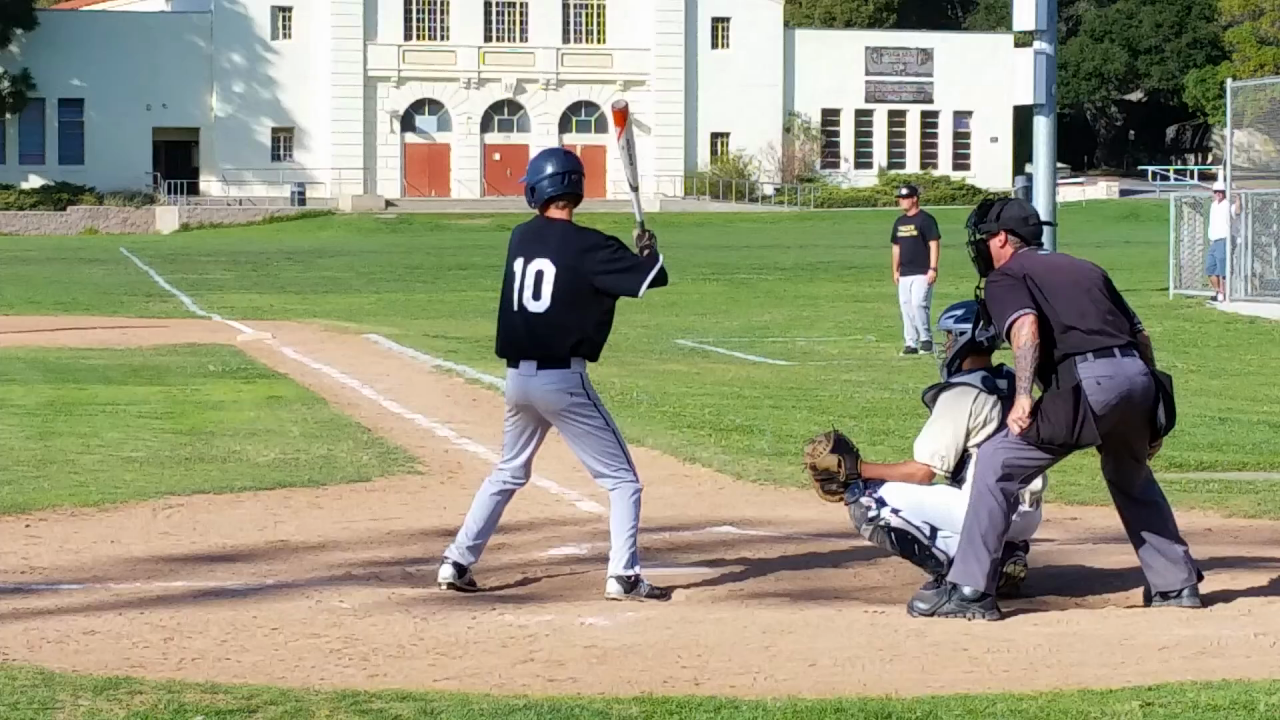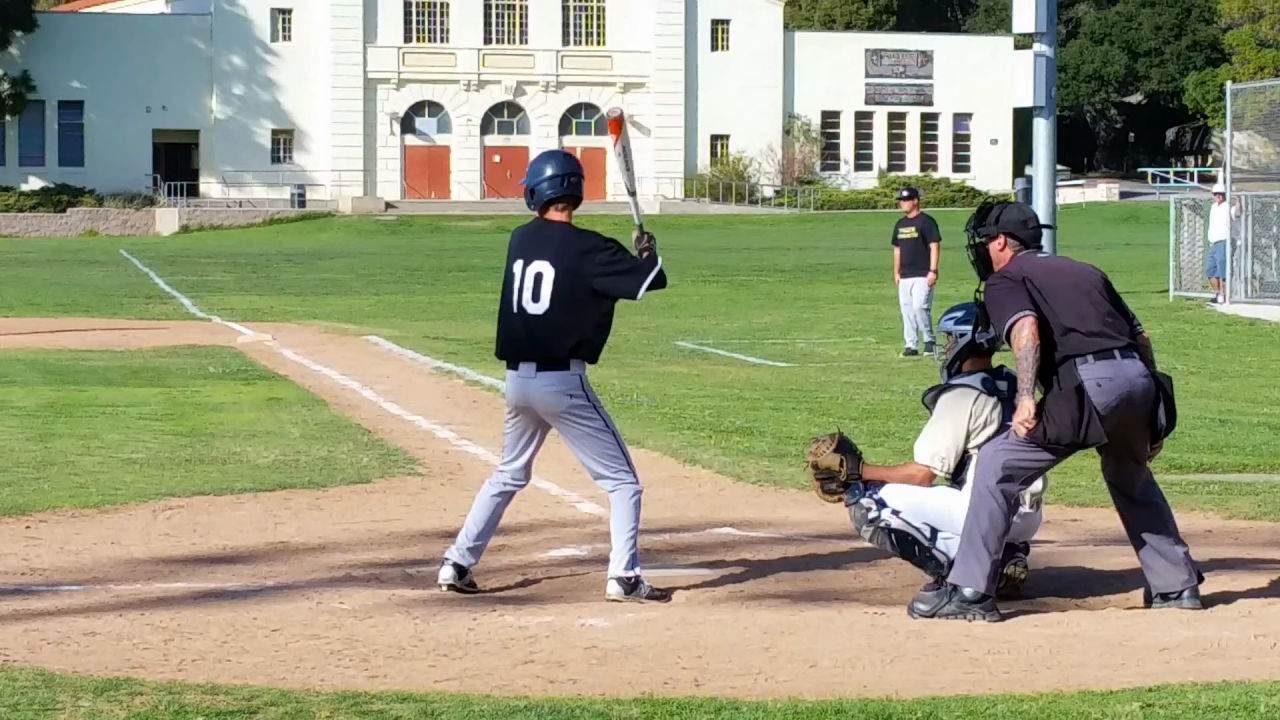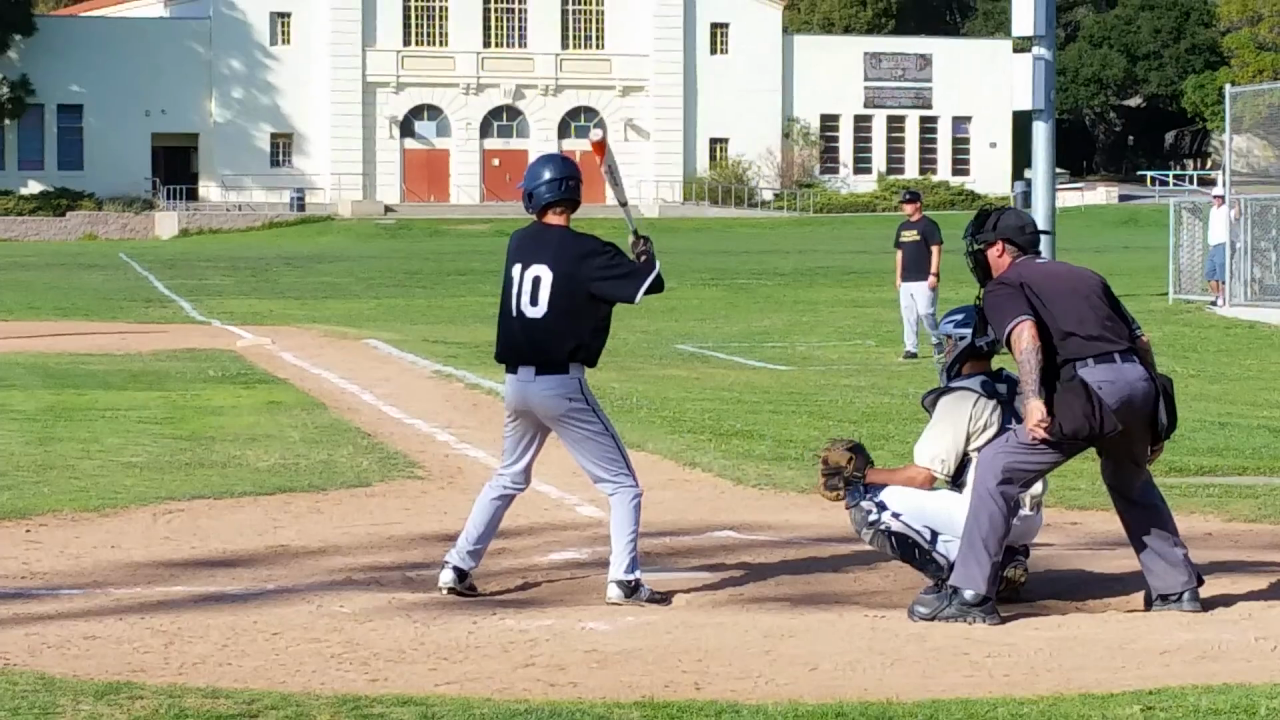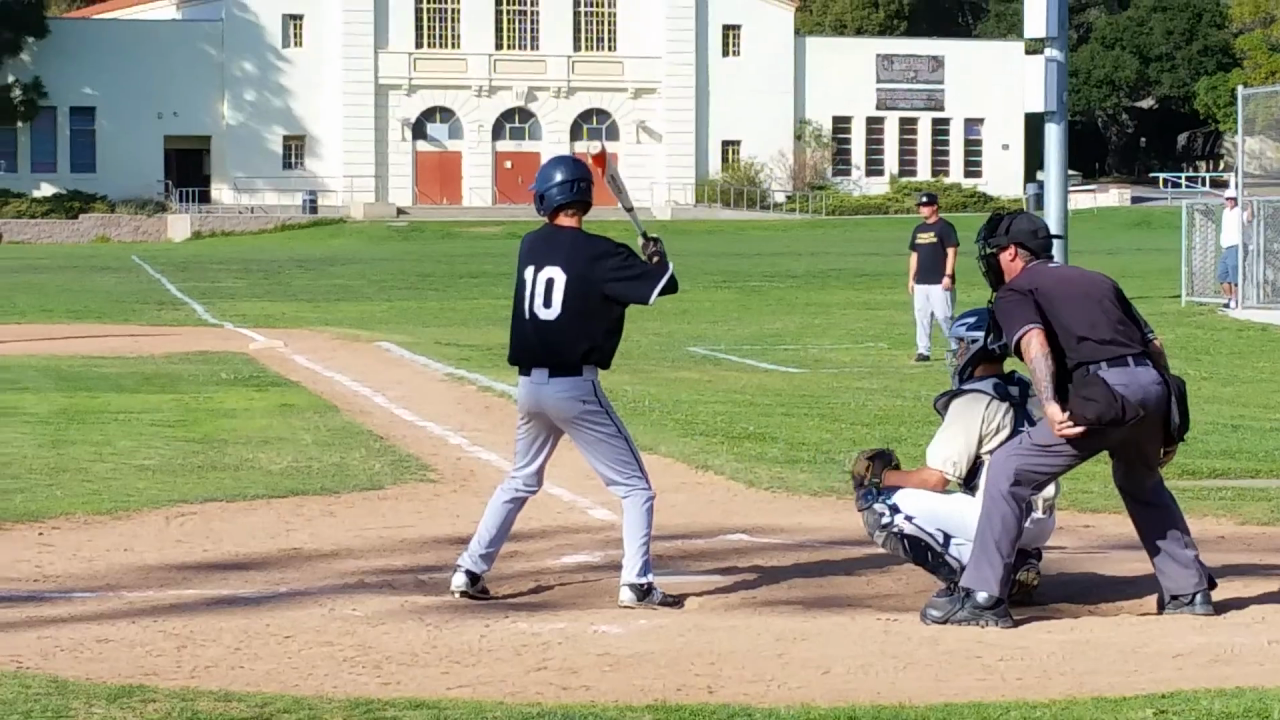
dt=0.1s
person 1, frame 1
left shoulder: (520, 237)
right shoulder: (588, 244)
right elbow: (654, 278)
left wrist: (626, 254)
right wrist: (647, 250)
left hip: (519, 377)
right hip: (563, 379)
left knee: (508, 473)
right knee: (622, 480)
left ankle: (456, 562)
right ankle: (623, 576)
person 1, frame 2
left shoulder: (519, 239)
right shoulder: (586, 247)
right elbow: (653, 281)
left wrist: (626, 256)
right wrist: (646, 252)
left hip: (518, 379)
right hip: (562, 381)
left knee: (508, 475)
right knee: (622, 481)
left ankle: (456, 563)
right ankle: (624, 578)
person 1, frame 3
left shoulder: (518, 243)
right shoulder: (585, 250)
right elbow: (650, 284)
left wrist: (623, 260)
right wrist: (643, 256)
left hip: (517, 382)
right hip: (561, 385)
left knee: (508, 478)
right knee: (622, 484)
left ankle: (457, 566)
right ankle: (624, 581)
person 1, frame 4
left shoulder: (530, 245)
right shoulder: (598, 251)
right elbow: (664, 285)
left wrist: (635, 261)
right wrist: (655, 256)
left hip: (531, 384)
right hip: (574, 387)
left knee: (520, 481)
right knee: (635, 487)
left ankle: (469, 570)
right ankle: (637, 585)
person 2, frame 1
left shoulder: (1005, 277)
right shoulder: (1087, 268)
left elbow: (1026, 326)
right elbow: (1141, 336)
left wrist: (1022, 396)
right wrist: (1151, 412)
left hip: (1089, 382)
right hip: (1138, 378)
left knee: (997, 464)
right knee: (1132, 478)
left ankle: (969, 590)
right ankle: (1177, 584)
person 2, frame 2
left shoulder: (1005, 280)
right shoulder: (1086, 271)
left elbow: (1026, 328)
right elbow: (1141, 338)
left wrist: (1025, 397)
right wrist: (1152, 413)
left hip: (1089, 384)
right hip: (1137, 378)
left knee: (997, 465)
right knee: (1132, 479)
left ankle: (970, 591)
right ankle: (1177, 585)
person 2, frame 3
left shoulder: (1004, 286)
right shoulder: (1086, 275)
left elbow: (1025, 333)
right elbow: (1140, 342)
left wrist: (1032, 400)
right wrist: (1154, 418)
left hip: (1091, 390)
right hip: (1138, 384)
left knee: (997, 468)
right knee: (1131, 482)
left ankle: (970, 595)
right ankle: (1177, 588)
person 2, frame 4
left shoulder: (1015, 292)
right shoulder: (1098, 279)
left elbow: (1035, 340)
right elbow: (1153, 346)
left wrist: (1050, 404)
right wrist: (1165, 421)
left hip: (1103, 393)
right hip: (1152, 387)
left knee: (1009, 470)
right knee: (1143, 484)
left ankle: (983, 597)
right ankle: (1189, 590)
person 3, frame 1
left shoulder: (962, 392)
right shoulder: (1014, 385)
left elbow: (921, 473)
left wrist: (858, 469)
right hip: (1027, 516)
left knee: (864, 499)
right ankle: (1004, 554)
person 3, frame 2
left shoulder: (962, 394)
right shoulder: (1014, 387)
left elbow: (921, 474)
left wrist: (859, 470)
right hip: (1028, 517)
left knee: (865, 500)
right ankle: (1003, 556)
person 3, frame 3
left shoulder: (960, 397)
right shoulder: (1015, 389)
left elbow: (921, 477)
left wrist: (866, 474)
right hip: (1028, 520)
left knee: (866, 504)
right ankle: (1005, 557)
person 3, frame 4
left shoulder: (973, 399)
right shoulder: (1028, 393)
left elbow: (935, 479)
left wrist: (881, 476)
right hip: (1041, 523)
left knee: (878, 506)
right ankle: (1017, 561)
